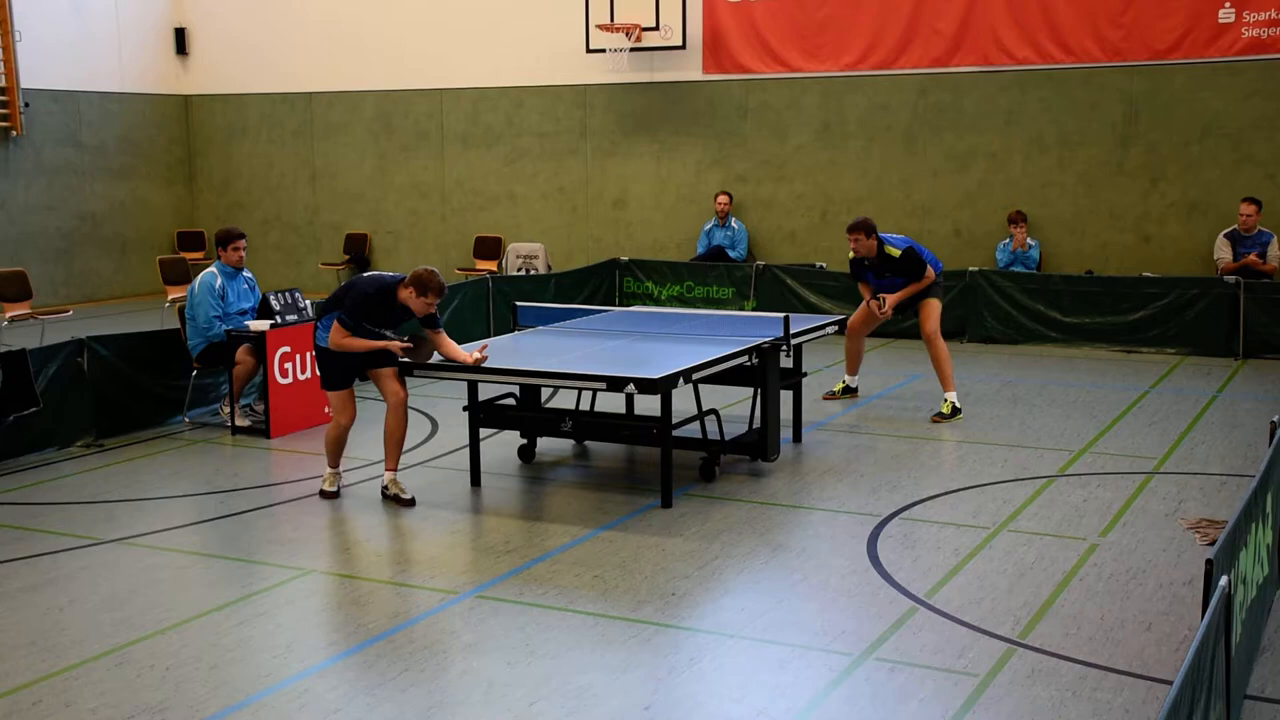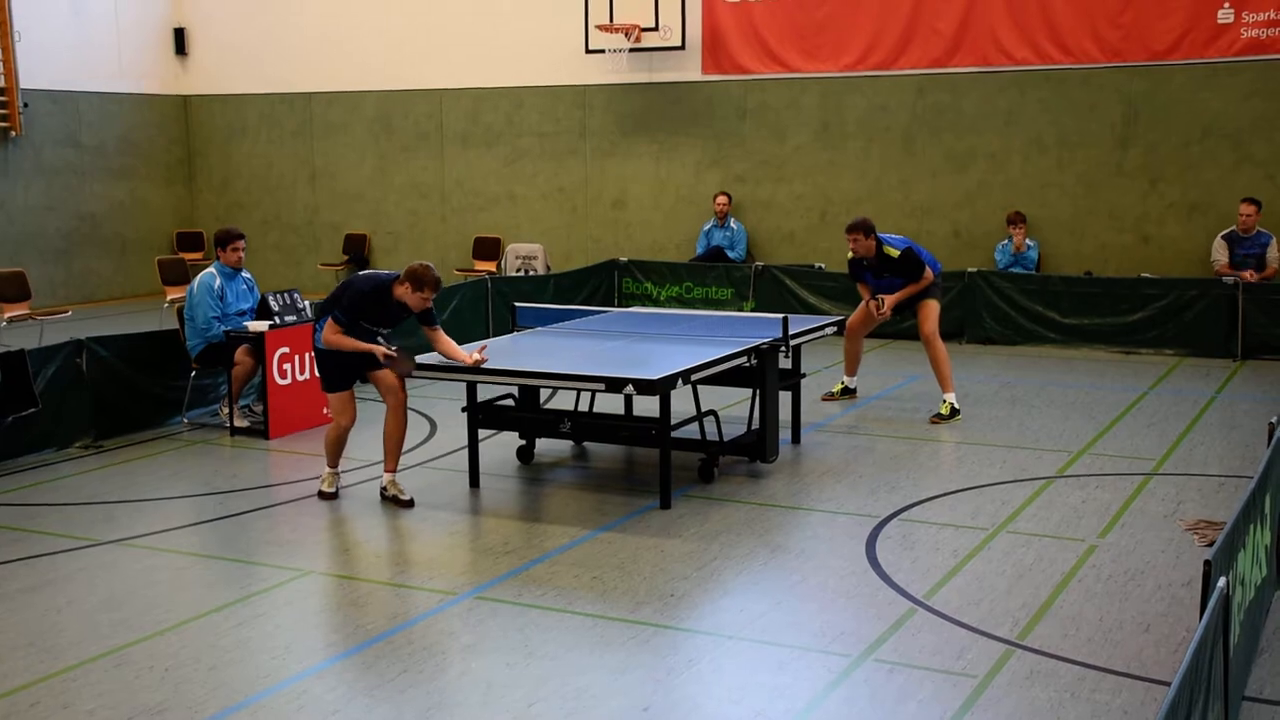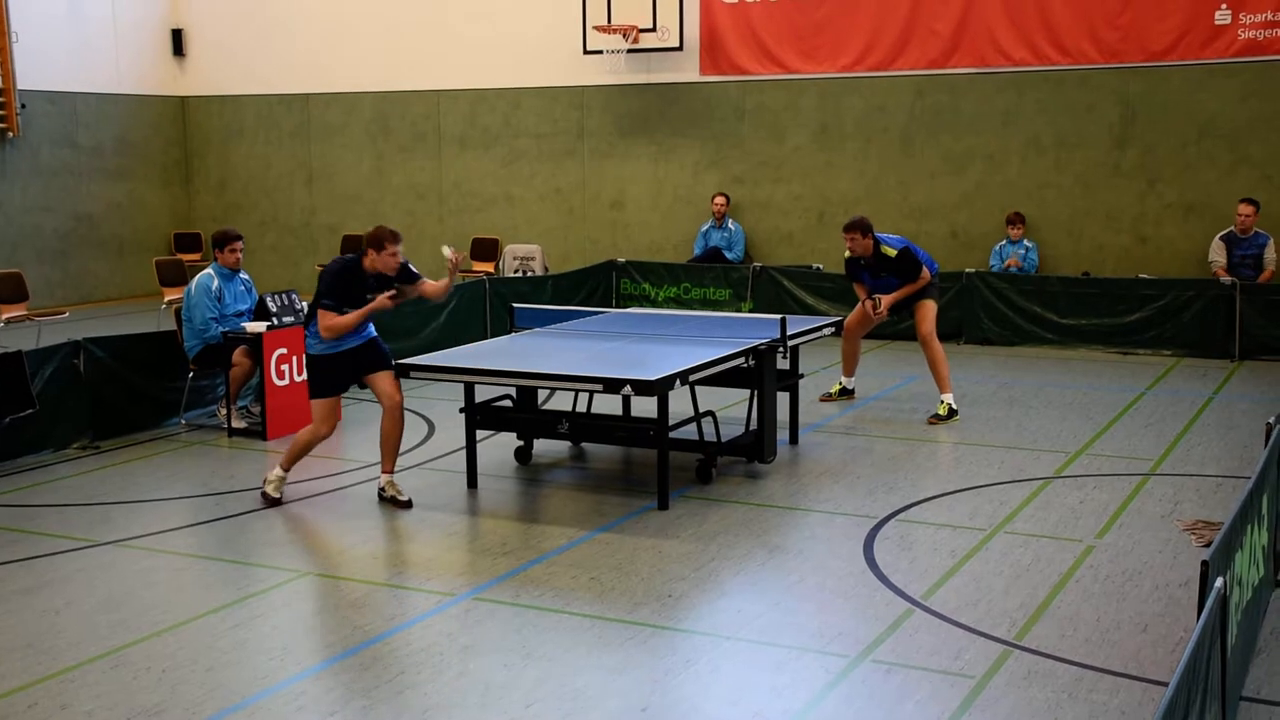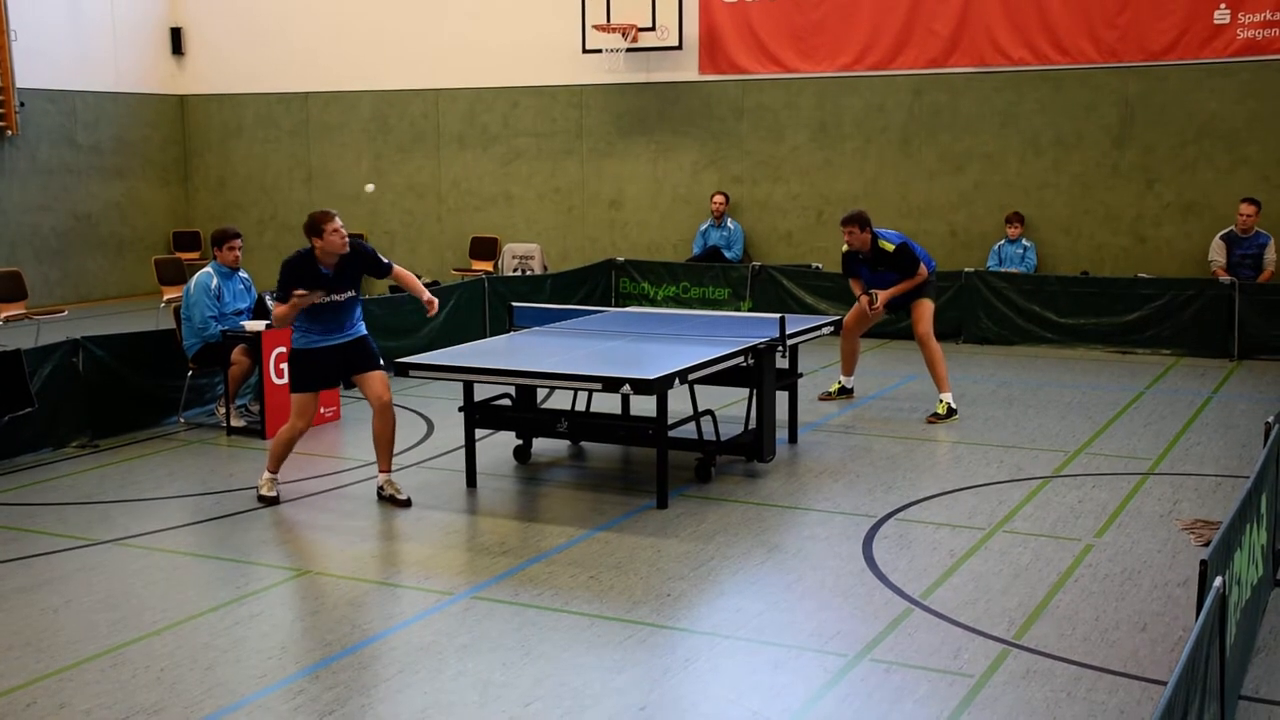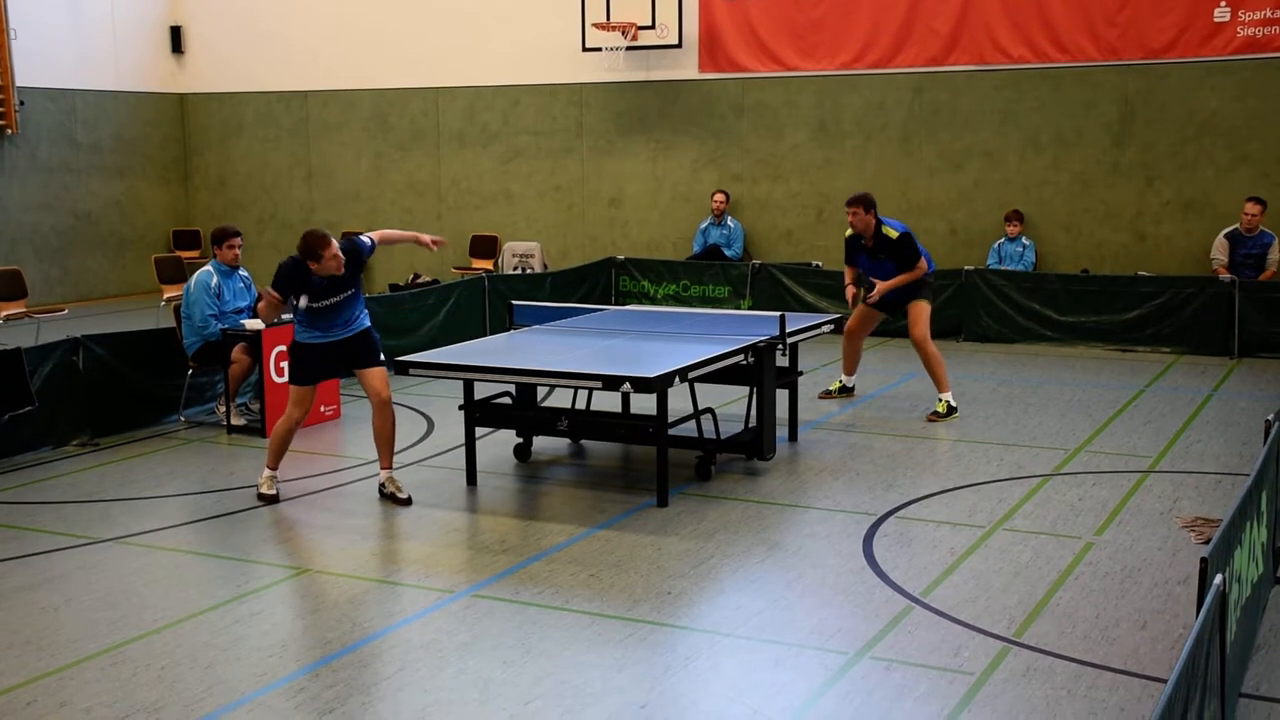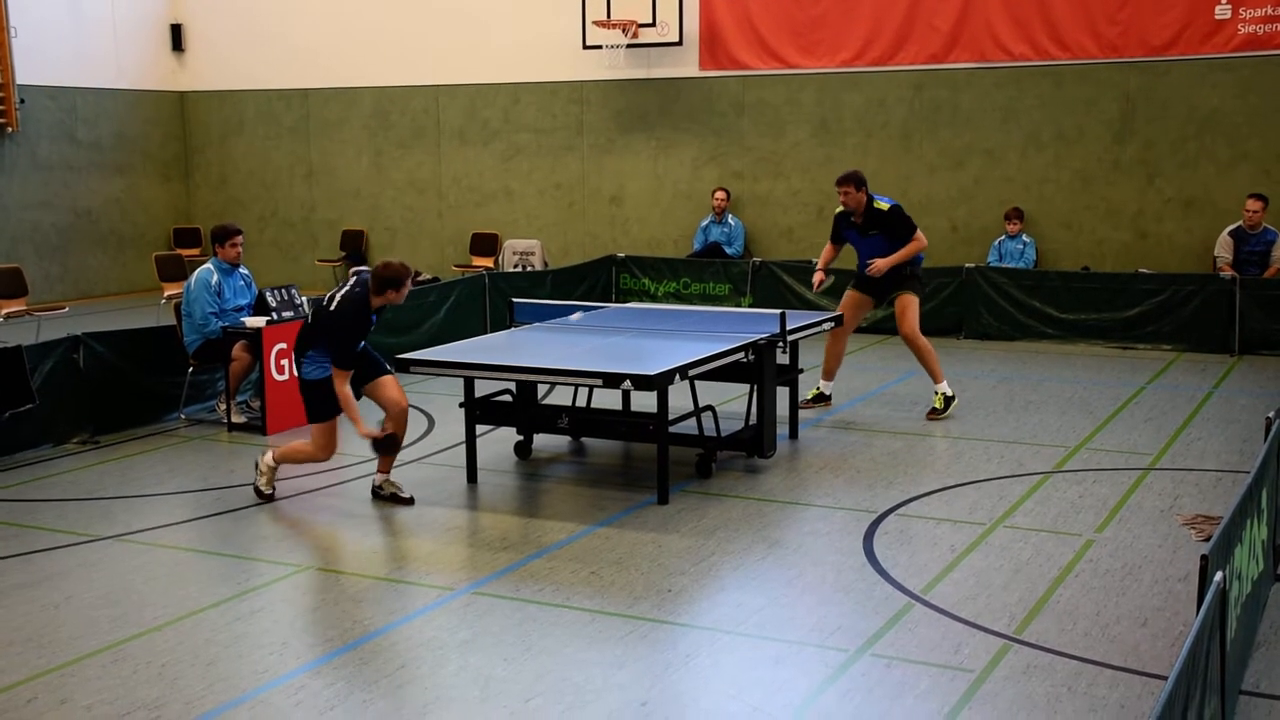
dt=0.3s
person 1, frame 1
left shoulder: (422, 298)
right shoulder: (369, 293)
left elbow: (440, 340)
right elbow: (337, 340)
left wrist: (466, 357)
right wrist: (386, 346)
left hip: (375, 337)
right hip: (334, 339)
left knee: (398, 397)
right knee: (344, 418)
left ankle: (390, 480)
right ankle: (332, 472)
person 1, frame 2
left shoulder: (418, 296)
right shoulder: (364, 291)
left elbow: (437, 337)
right elbow: (329, 337)
left wrist: (466, 358)
right wrist: (372, 349)
left hip: (371, 339)
right hip: (335, 342)
left knee: (398, 399)
right knee: (344, 420)
left ankle: (389, 481)
right ankle: (331, 472)
person 1, frame 3
left shoulder: (393, 267)
right shoulder: (337, 274)
left elbow: (432, 291)
right elbow: (327, 331)
left wrist: (450, 279)
right wrist: (373, 307)
left hip: (364, 339)
right hip: (326, 349)
left knee: (394, 401)
right knee: (323, 428)
left ankle: (386, 483)
right ankle: (277, 474)
person 1, frame 4
left shoulder: (358, 252)
right shoulder: (295, 265)
left elbow: (398, 273)
right elbow: (278, 320)
left wrist: (425, 295)
right wrist: (294, 305)
left hip: (353, 337)
right hip: (310, 346)
left knee: (383, 401)
right knee: (299, 424)
left ankle: (384, 480)
right ankle: (269, 476)
person 1, frame 5
left shoulder: (351, 250)
right shoulder: (290, 272)
left elbow: (378, 236)
right elbow: (268, 317)
left wrist: (418, 238)
right wrist: (268, 303)
left hip: (356, 331)
right hip: (311, 340)
left knee: (382, 398)
right knee: (295, 415)
left ankle: (386, 478)
right ankle: (269, 474)
person 1, frame 6
left shoulder: (367, 279)
right shoulder: (348, 323)
left elbow: (356, 271)
right elbow: (341, 383)
right wrist: (360, 426)
left hip: (353, 352)
right hip: (319, 364)
left knee: (399, 407)
right knee: (323, 450)
left ankle: (382, 481)
right ankle: (269, 462)
person 2, frame 1
left shoulder: (901, 251)
right shoulder: (856, 258)
left elbow: (929, 276)
right elbow: (863, 282)
left wrist: (897, 298)
right wrist: (870, 300)
left hip: (925, 283)
right hip: (887, 290)
left knee: (930, 333)
right knee: (853, 328)
left ankle: (952, 401)
right ankle: (850, 384)
person 2, frame 2
left shoulder: (900, 252)
right shoulder: (854, 259)
left elbow: (927, 277)
right elbow: (862, 282)
left wrist: (895, 298)
right wrist: (869, 300)
left hip: (924, 284)
right hip: (885, 290)
left knee: (929, 334)
right knee: (852, 328)
left ankle: (950, 402)
right ankle: (848, 385)
person 2, frame 3
left shoulder: (896, 252)
right shoulder: (851, 258)
left elbow: (924, 276)
right elbow: (859, 283)
left wrist: (892, 298)
right wrist: (865, 300)
left hip: (921, 284)
right hip: (883, 290)
left knee: (926, 334)
right knee: (850, 329)
left ankle: (948, 403)
right ankle: (846, 386)
person 2, frame 4
left shoulder: (894, 247)
right shoulder: (848, 252)
left elbow: (921, 273)
right elbow: (854, 278)
left wrist: (889, 294)
right wrist: (861, 296)
left hip: (918, 282)
right hip: (881, 288)
left knee: (923, 334)
right knee: (848, 327)
left ankle: (947, 402)
right ankle: (846, 385)
person 2, frame 5
left shoulder: (897, 236)
right shoulder: (852, 237)
left elbow: (921, 268)
right elbow: (851, 266)
left wrist: (887, 286)
right wrist: (850, 285)
left hip: (915, 283)
right hip: (881, 287)
left knee: (919, 338)
right knee: (851, 332)
left ankle: (947, 400)
right ankle: (847, 383)
person 2, frame 6
left shoulder: (888, 211)
right shoulder: (842, 216)
left elbow: (920, 242)
right elbow: (833, 245)
left wrist: (889, 261)
right wrist: (820, 269)
left hip: (903, 272)
right hip: (869, 274)
left knee: (908, 332)
right knee: (838, 327)
left ankle: (943, 391)
right ankle: (824, 391)
person 3, frame 1
left shoulder: (246, 276)
right shoulder: (208, 281)
left elbow: (259, 312)
right elbow: (211, 329)
right hip: (209, 344)
right knee: (249, 356)
left ankle: (262, 401)
right ankle: (230, 405)
person 3, frame 2
left shoulder: (245, 277)
right shoulder: (207, 282)
left elbow: (258, 313)
right elbow: (209, 329)
left hip: (242, 338)
right hip: (208, 345)
right knee: (248, 357)
left ankle: (262, 402)
right ankle: (229, 405)
person 3, frame 3
left shoulder: (243, 278)
right shoulder: (205, 283)
left elbow: (256, 314)
right elbow: (207, 330)
right hip: (206, 346)
right knee: (246, 357)
left ankle: (259, 403)
right ankle: (227, 406)
person 3, frame 4
left shoulder: (242, 276)
right shoulder: (204, 281)
left elbow: (255, 312)
right elbow: (206, 329)
left hip: (238, 338)
right hip: (205, 345)
right knee: (245, 356)
left ankle: (258, 401)
right ankle: (225, 405)
person 3, frame 5
left shoulder: (242, 275)
right shoulder: (204, 280)
left elbow: (255, 311)
right elbow: (206, 327)
right hip: (205, 343)
right knee: (245, 354)
left ankle: (258, 400)
right ankle: (225, 404)
person 3, frame 6
left shoulder: (243, 273)
right shoulder: (204, 278)
left elbow: (255, 308)
right elbow: (207, 325)
right hip: (205, 341)
right knee: (245, 352)
left ankle: (259, 397)
right ankle: (226, 401)
